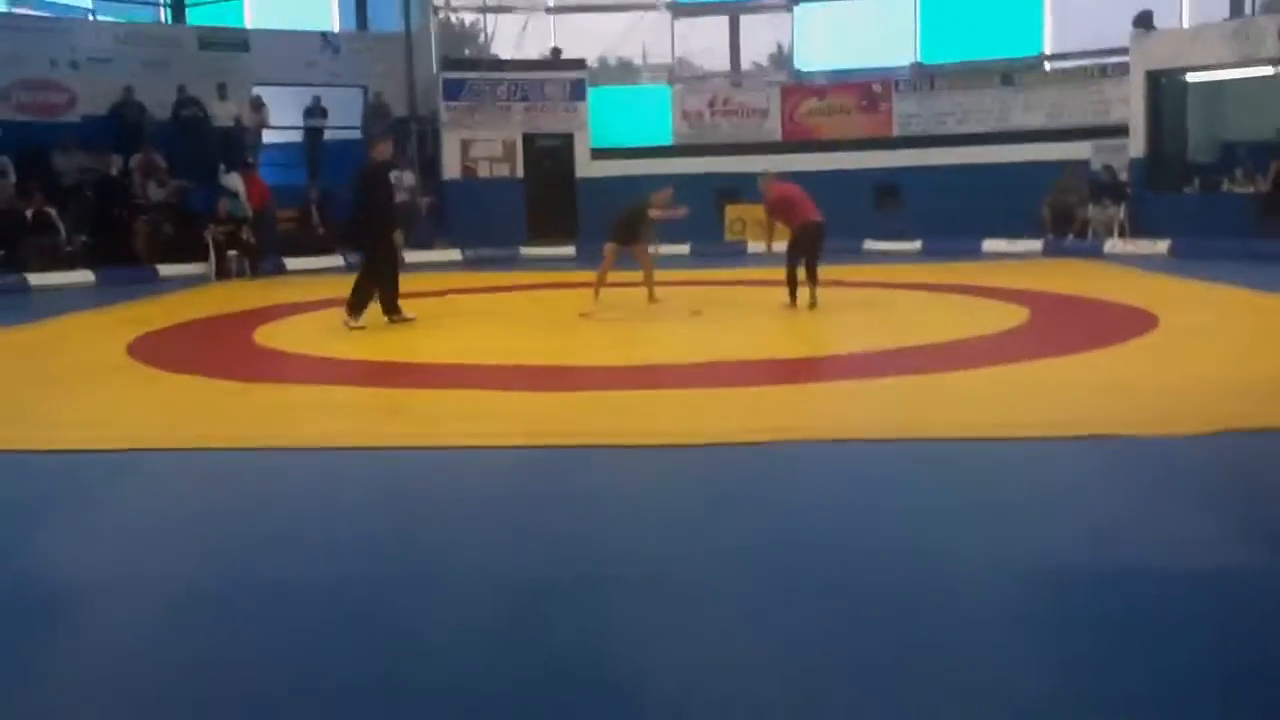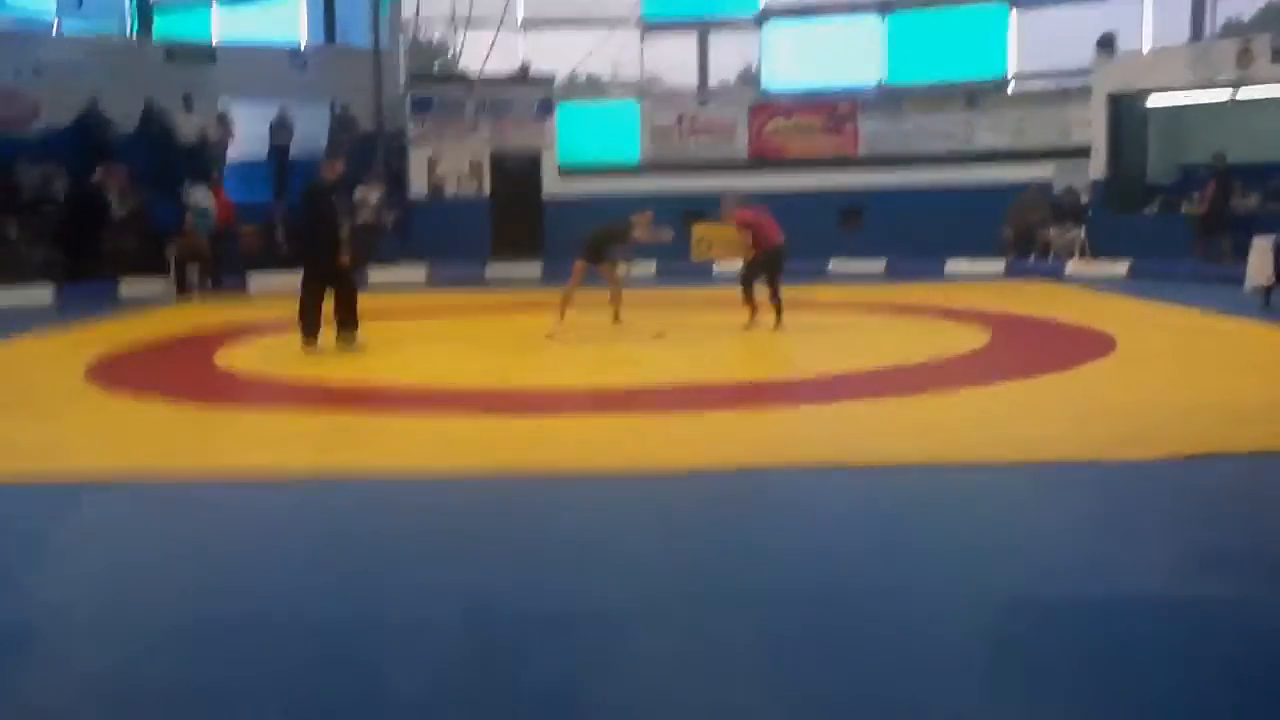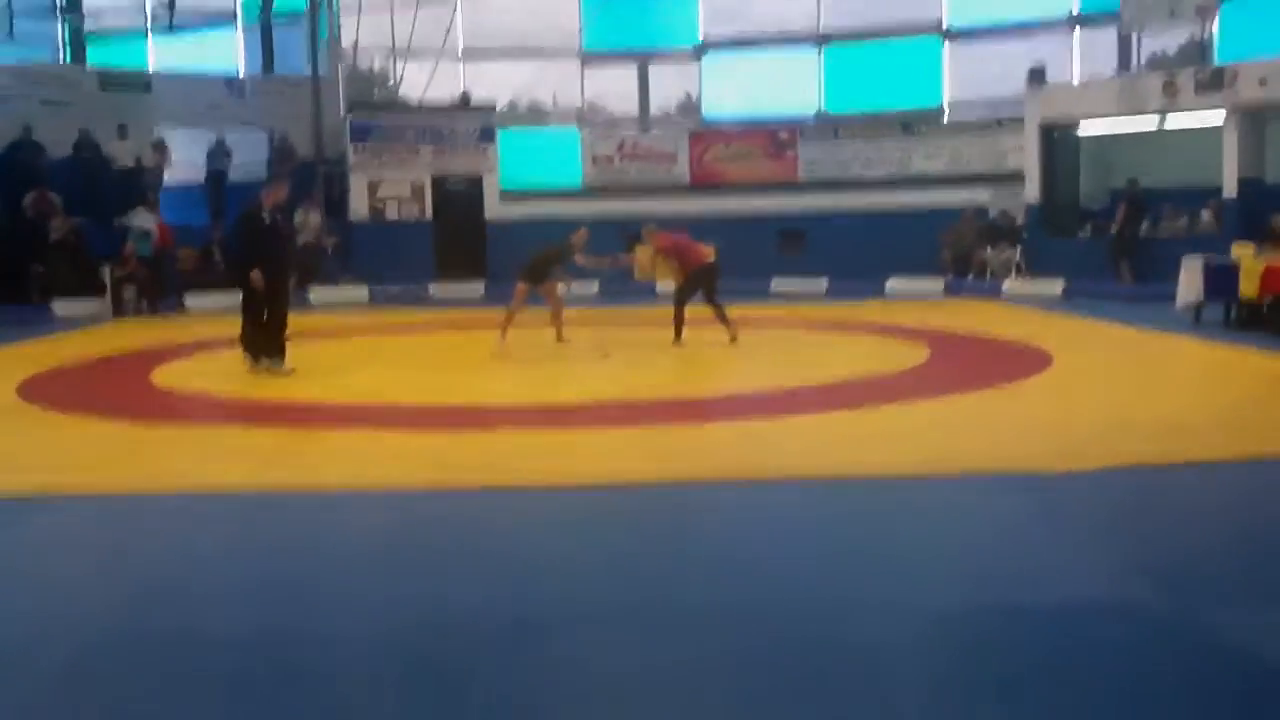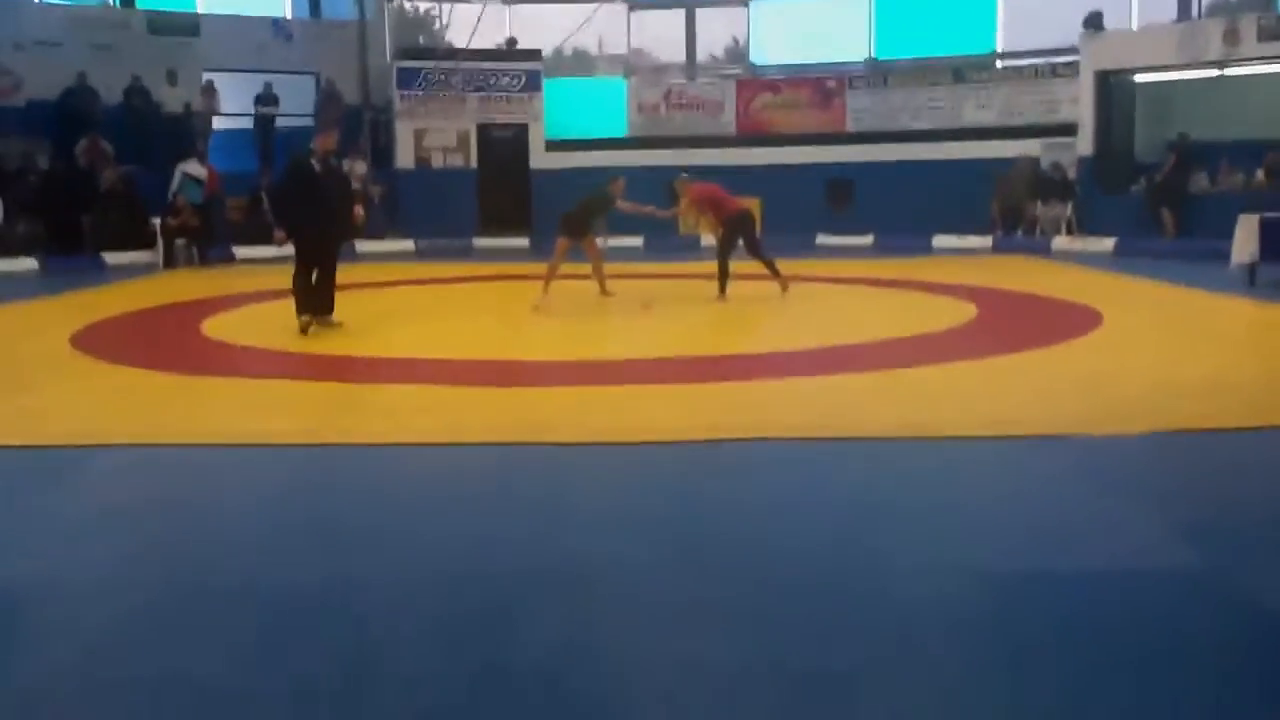
dt=0.4s
person 1, frame 1
left shoulder: (375, 169)
right shoulder: (375, 170)
right elbow: (382, 204)
right wrist: (394, 230)
left hip: (377, 228)
right hip: (375, 229)
left knee: (388, 270)
right knee: (374, 271)
left ankle: (393, 311)
right ankle: (353, 312)
person 1, frame 2
left shoulder: (327, 189)
right shoulder: (318, 191)
right elbow: (326, 224)
left wrist: (341, 247)
right wrist: (340, 249)
left hip: (329, 249)
right hip: (318, 251)
left knee: (346, 288)
right knee: (313, 295)
left ankle: (346, 333)
right ankle: (310, 337)
person 1, frame 3
left shoulder: (277, 214)
right shoulder: (252, 213)
left elbow: (285, 245)
right elbow: (243, 245)
left wrist: (286, 273)
right wrist: (252, 269)
left hip: (276, 276)
right hip: (256, 275)
left knee: (278, 317)
right knee: (254, 316)
left ankle: (273, 358)
right ankle: (255, 355)
person 1, frame 4
left shoulder: (333, 164)
right shoulder: (301, 163)
left elbow: (344, 191)
right elbow: (282, 195)
left wrist: (354, 206)
right wrist: (281, 226)
left hip: (330, 228)
right hip: (306, 229)
left knee: (327, 271)
right knee: (304, 270)
left ankle: (322, 312)
right ankle: (305, 313)
